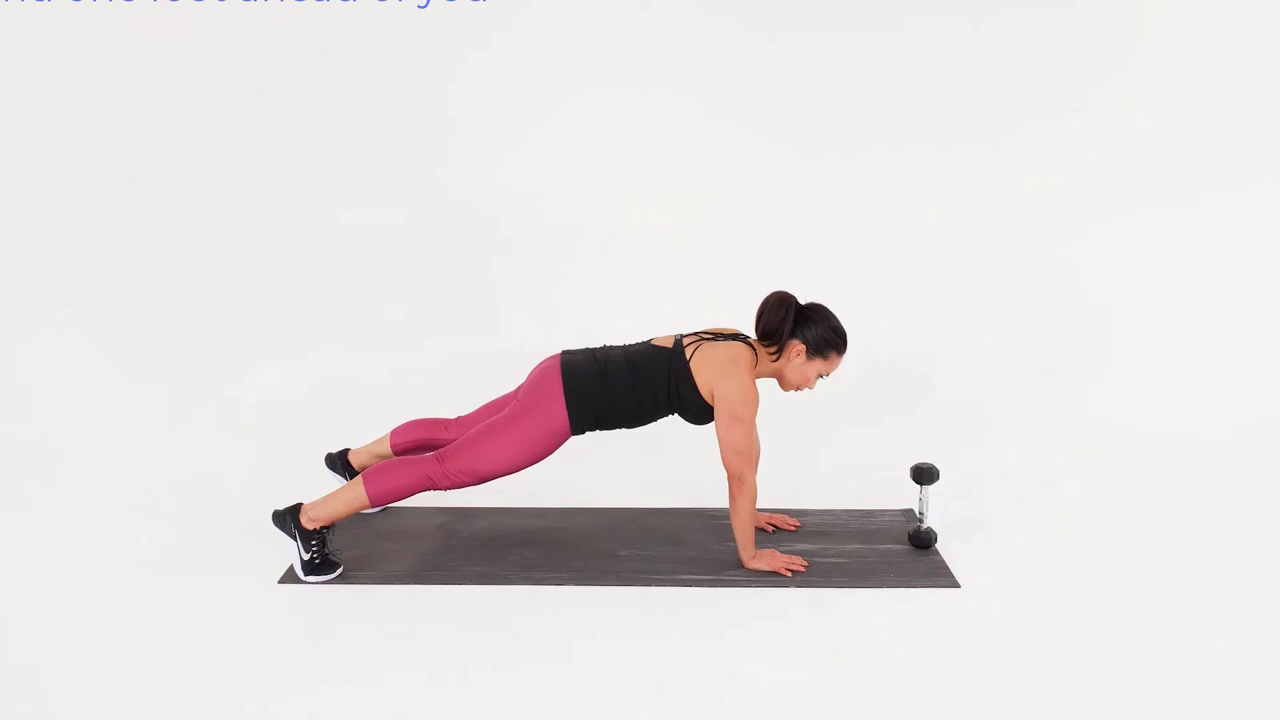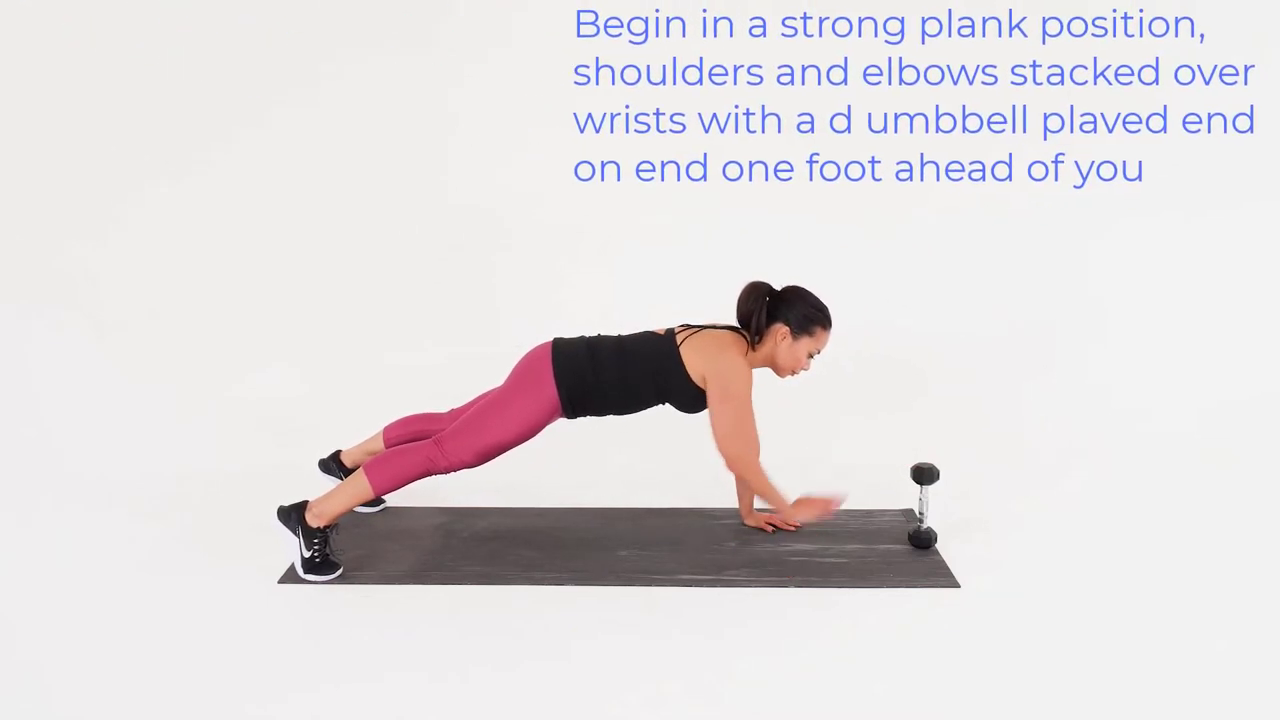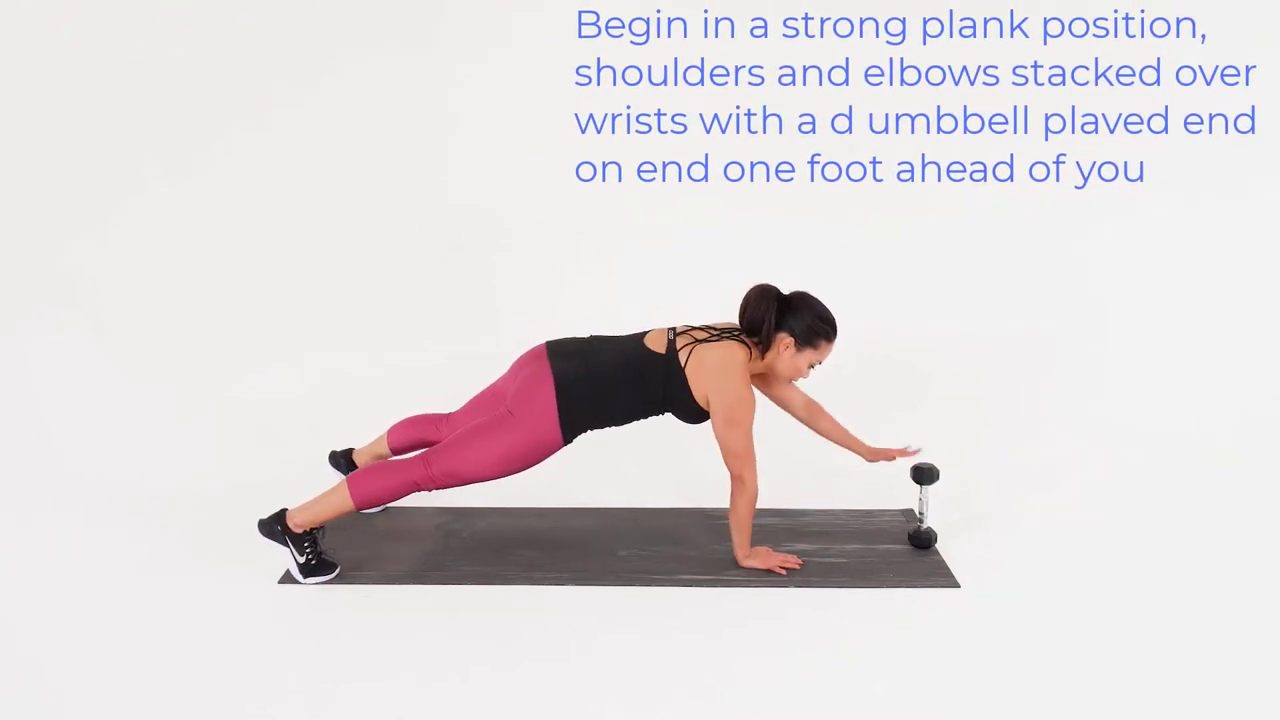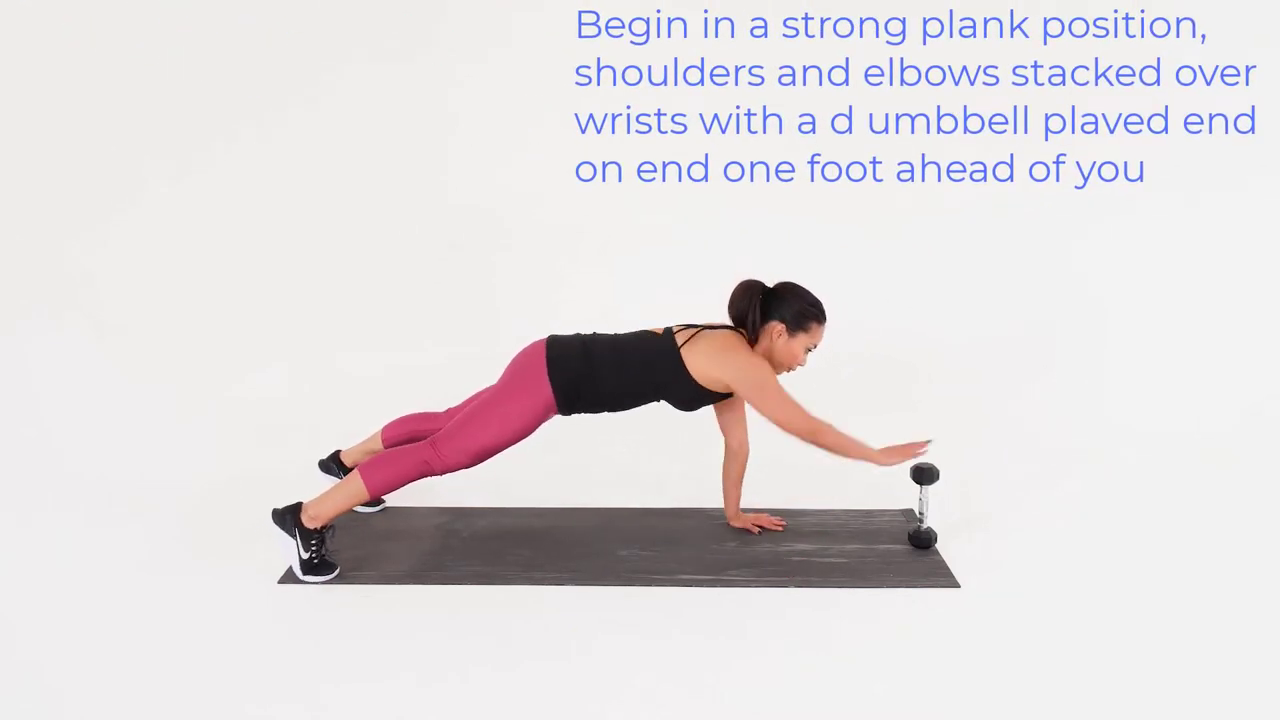
dt=1s
person 1, frame 1
left shoulder: (737, 348)
right shoulder: (739, 377)
left elbow: (747, 444)
right elbow: (740, 474)
left wrist: (751, 513)
right wrist: (750, 554)
left hip: (562, 378)
right hip: (565, 401)
left knee: (457, 431)
right knee: (448, 467)
left ankle: (354, 459)
right ankle: (307, 519)
person 1, frame 2
left shoulder: (734, 347)
right shoulder: (730, 361)
left elbow: (747, 440)
right elbow: (737, 456)
left wrist: (748, 509)
right wrist: (784, 506)
left hip: (561, 372)
right hip: (554, 377)
left knee: (452, 425)
right knee: (445, 451)
left ankle: (346, 460)
right ankle: (312, 517)
person 1, frame 3
left shoulder: (738, 343)
right shoulder: (730, 379)
left elbow: (796, 401)
right elbow: (743, 478)
left wrist: (867, 449)
right wrist: (746, 552)
left hip: (549, 366)
right hip: (554, 407)
left knee: (453, 427)
right knee: (439, 467)
left ankle: (356, 458)
right ankle: (294, 523)
person 1, frame 4
left shoulder: (730, 352)
right shoulder: (737, 359)
left elbow: (736, 439)
right elbow: (804, 427)
left wrist: (733, 511)
right wrist: (878, 454)
left hip: (558, 373)
right hip: (550, 374)
left knee: (444, 425)
right knee: (438, 453)
left ankle: (346, 459)
right ankle: (307, 518)
